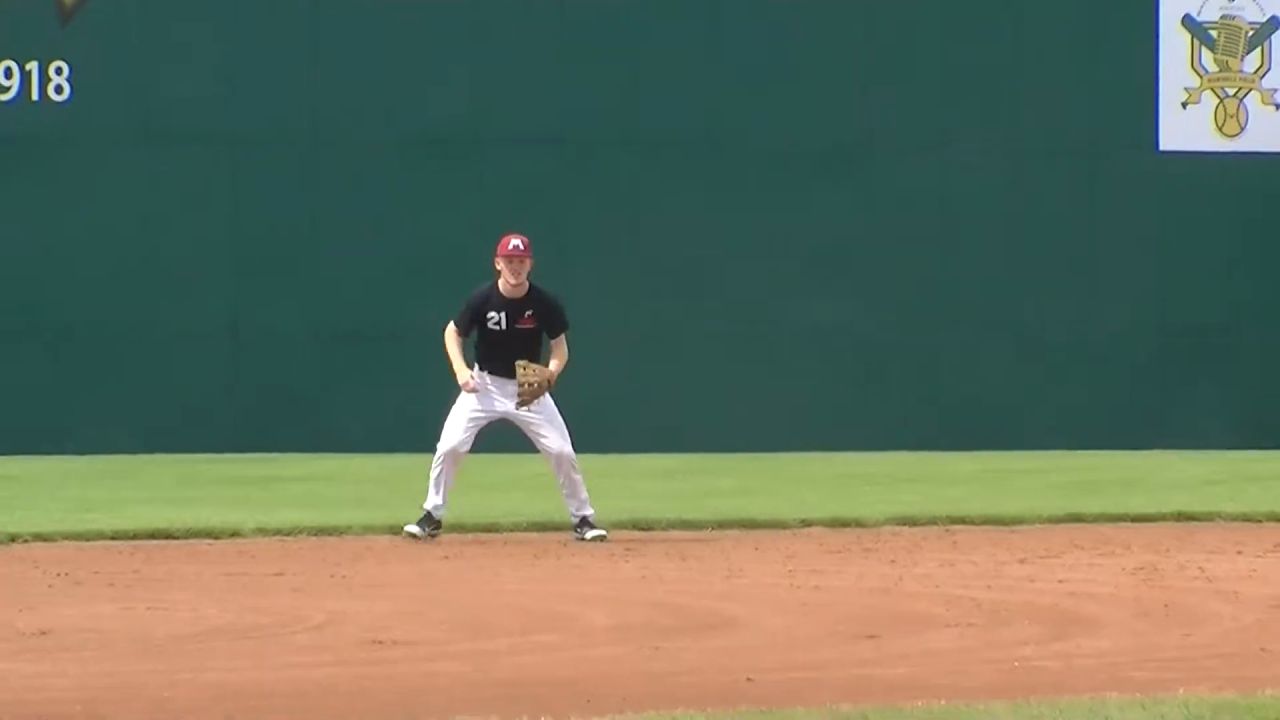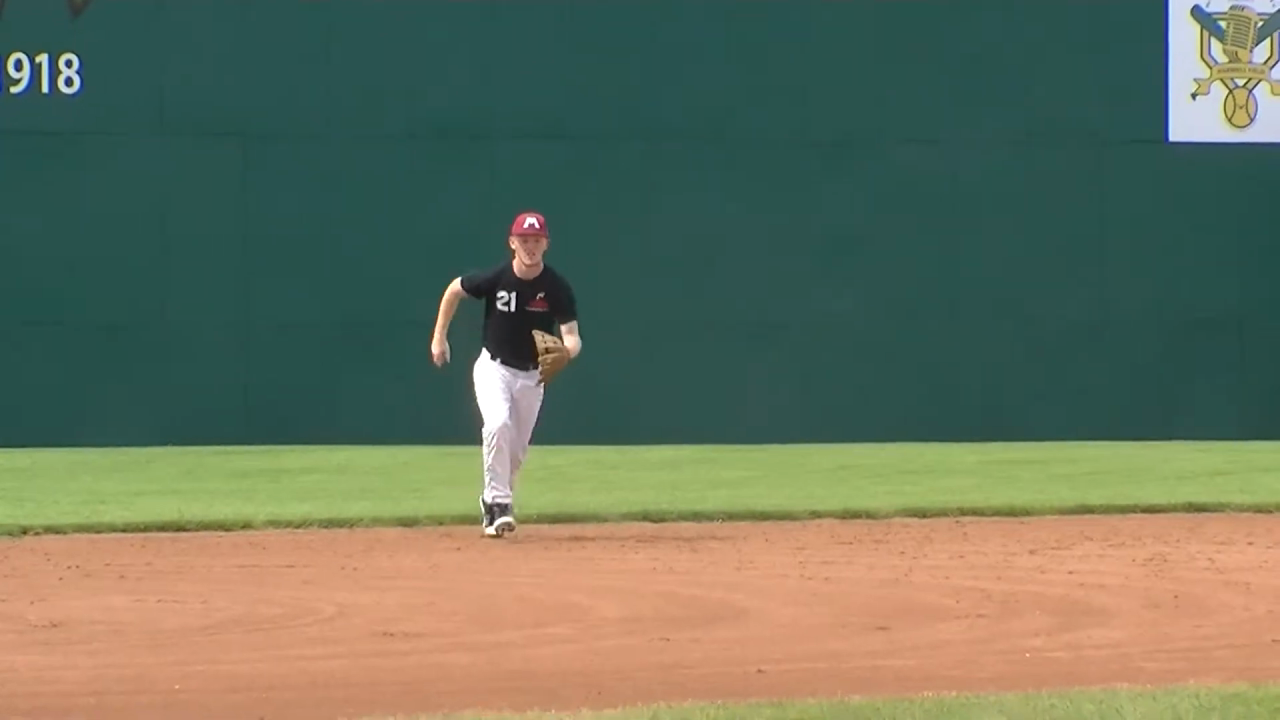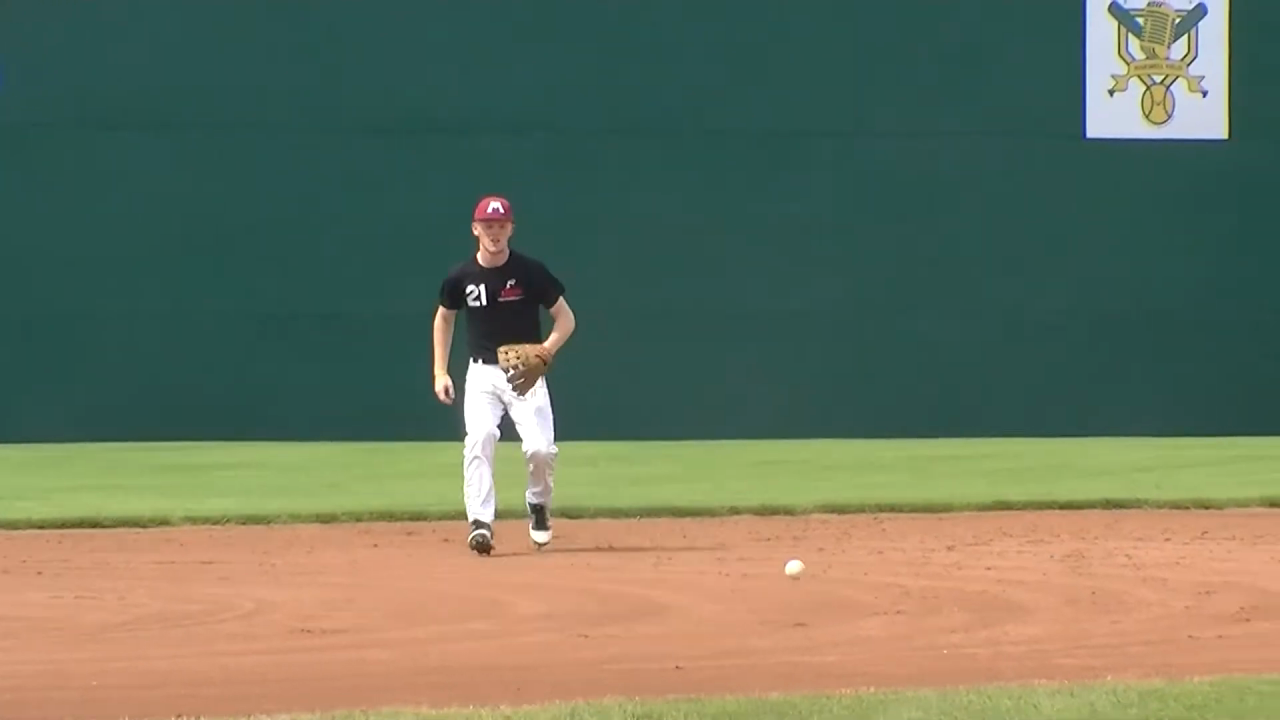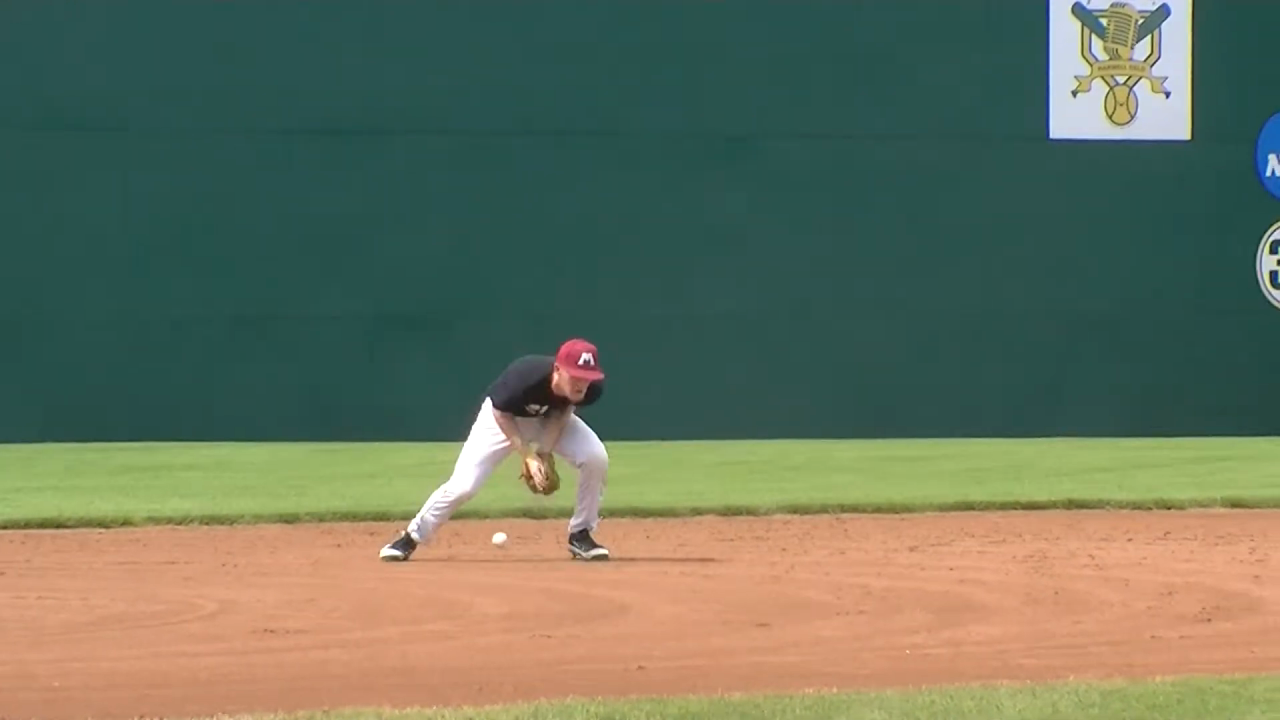
dt=0.7s
person 1, frame 1
left shoulder: (545, 303)
right shoulder: (477, 299)
left elbow: (560, 347)
right elbow: (452, 331)
left wrist: (549, 374)
right wrist: (460, 369)
right hip: (482, 384)
left knee: (562, 452)
right knee: (449, 447)
left ankle: (582, 519)
right ankle: (432, 515)
person 1, frame 2
left shoulder: (558, 287)
right shoulder: (494, 277)
left elbow: (572, 337)
right elbow: (453, 290)
left wrist: (568, 351)
right wrist: (438, 338)
left hip: (531, 376)
right hip: (493, 369)
left knee: (514, 451)
right knee: (498, 425)
left ankle: (496, 502)
right ankle: (497, 503)
person 1, frame 3
left shoulder: (531, 270)
right shoulder: (460, 276)
left elbow: (567, 319)
right elbow: (443, 318)
left wrist: (547, 348)
right wrist: (439, 372)
right hip: (481, 375)
left knee: (541, 447)
right knee: (480, 438)
left ankle: (538, 503)
right ankle: (480, 523)
person 1, frame 4
left shoulder: (592, 389)
right shoulder: (527, 381)
left elbow: (564, 409)
right elbow: (501, 415)
left wrist: (547, 448)
right wrist: (528, 454)
left hip: (551, 418)
right hip: (501, 417)
left knee: (595, 458)
right knee: (464, 486)
left ankle: (580, 535)
right ankle: (412, 537)
